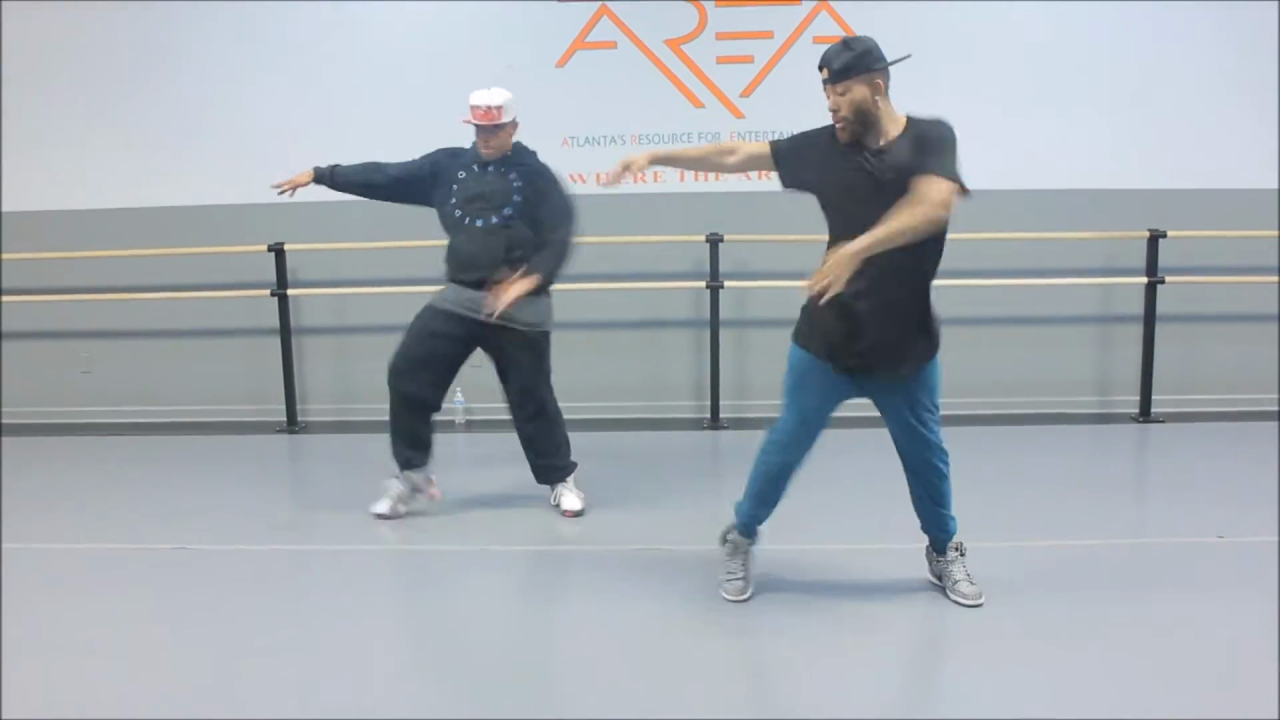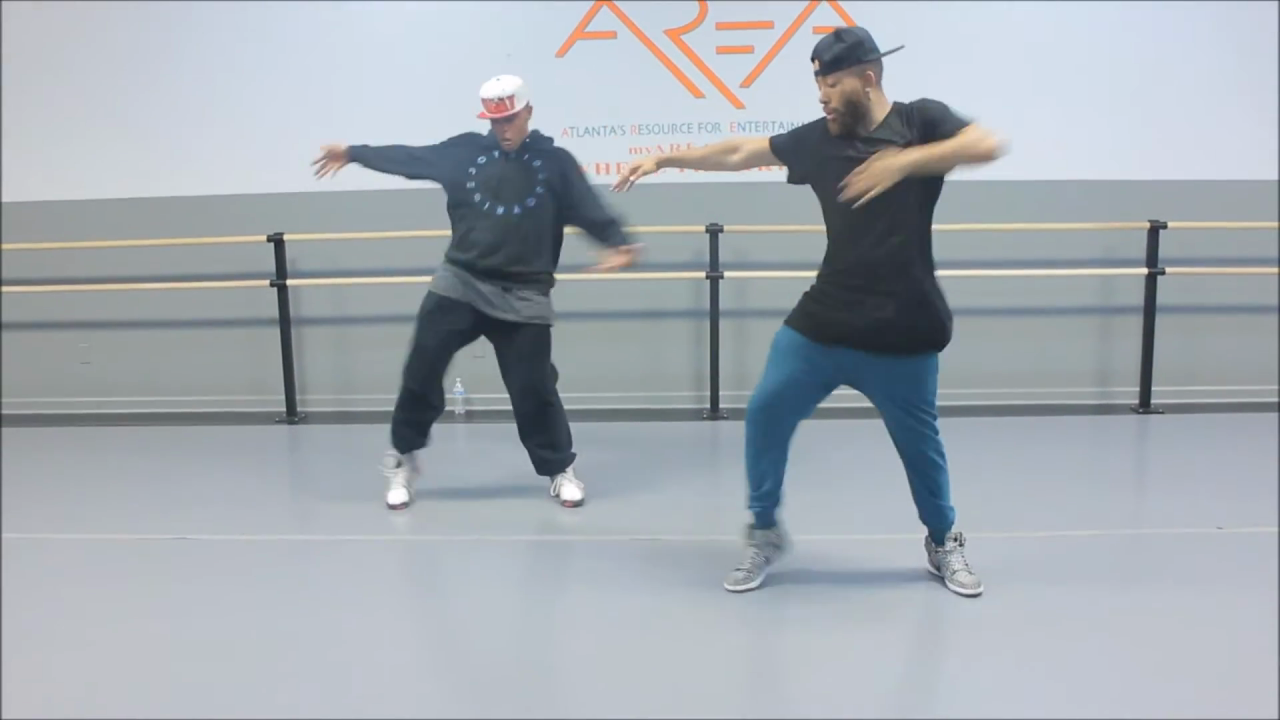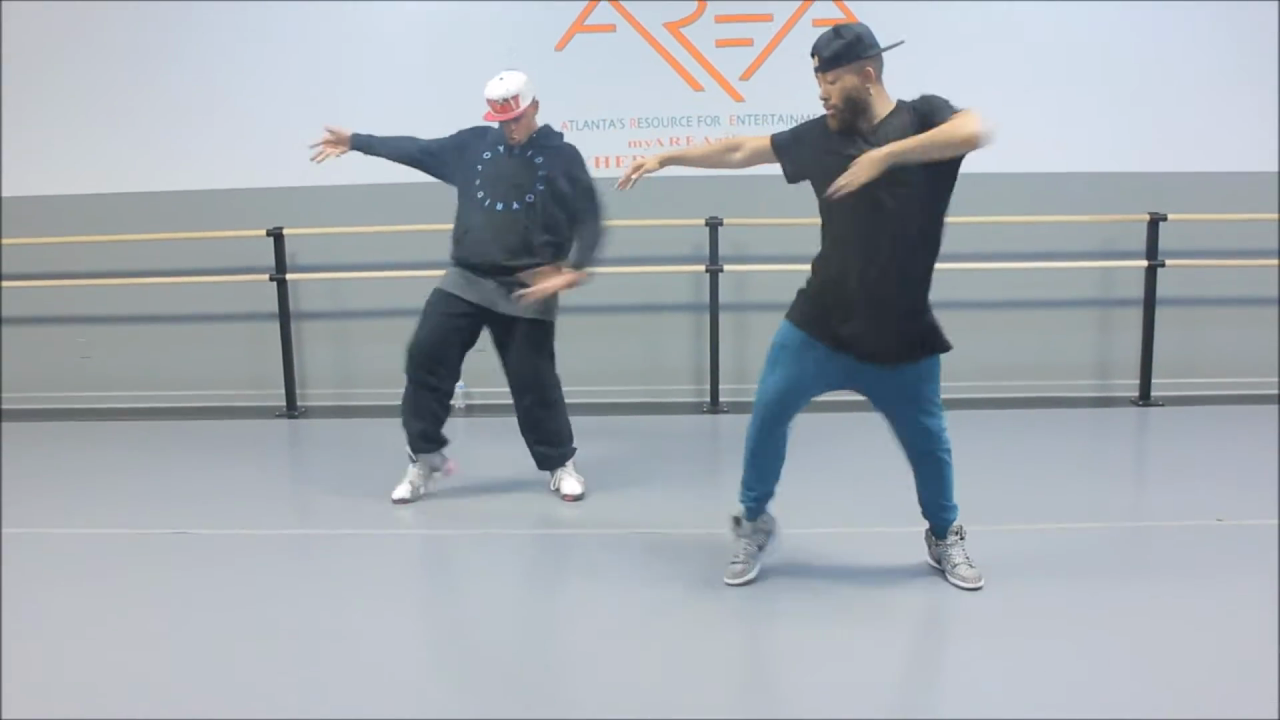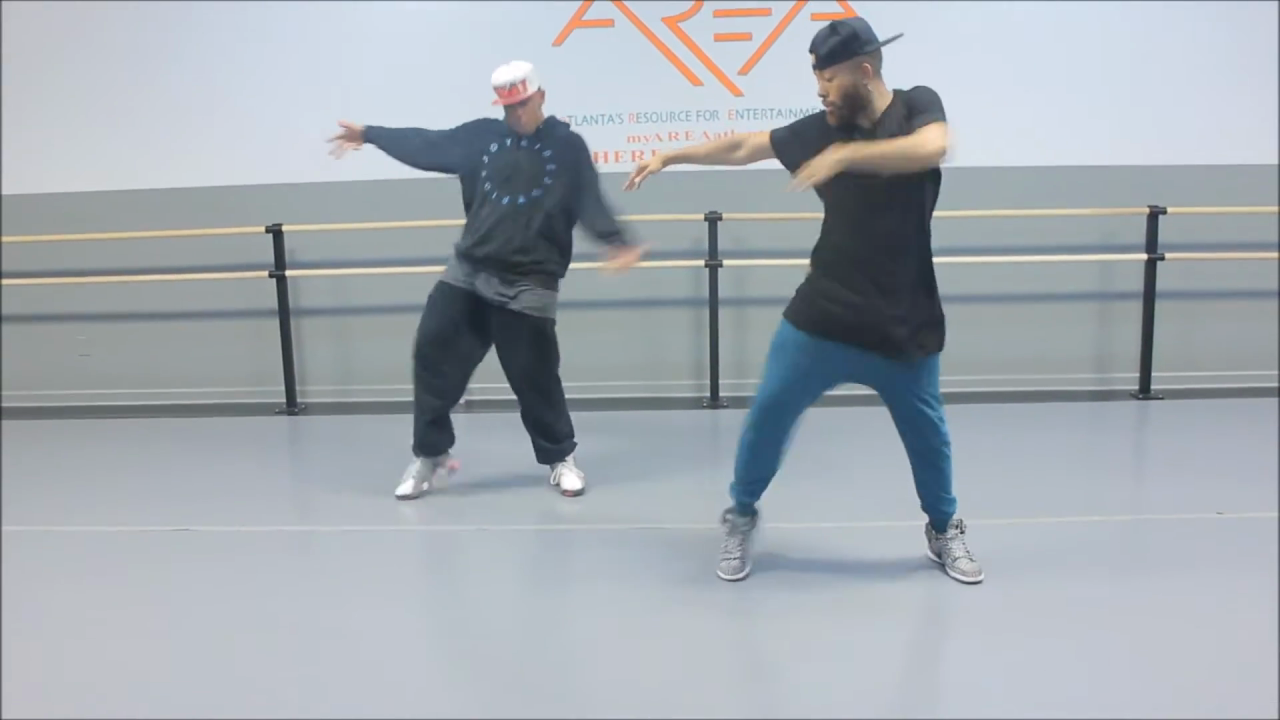
dt=0.2s
person 1, frame 1
left shoulder: (931, 137)
right shoulder: (822, 146)
left elbow: (934, 210)
right elbow: (736, 155)
left wrist: (857, 249)
right wrist: (657, 156)
left hip: (906, 335)
right hip: (830, 330)
left knee: (925, 451)
right knee: (791, 437)
left ankle: (944, 555)
right ankle: (739, 538)
person 1, frame 2
left shoulder: (921, 120)
right shoulder: (817, 139)
left elbow: (986, 145)
right elbow: (740, 152)
left wrist: (905, 159)
right wrist: (664, 158)
left hip: (902, 327)
right hip: (823, 320)
left knee: (921, 442)
right knee: (765, 411)
left ankle: (943, 545)
right ankle: (763, 532)
person 1, frame 3
left shoulder: (925, 116)
right shoulder: (820, 135)
left elbow: (975, 131)
right elbow: (741, 150)
left wrist: (887, 152)
right wrist: (666, 158)
left hip: (900, 323)
right hip: (823, 313)
left knee: (927, 437)
right knee: (770, 409)
left ankle: (944, 539)
right ankle: (753, 522)
person 1, frame 4
left shoulder: (917, 107)
right shoulder: (817, 129)
left elbow: (931, 148)
right elbow: (744, 145)
left wrist: (846, 153)
right wrist: (668, 156)
left hip: (903, 318)
right hip: (822, 310)
left knee: (926, 432)
right knee: (770, 408)
left ankle: (945, 532)
right ankle: (740, 518)
person 2, frame 1
left shoulder: (535, 175)
right shoulder: (449, 164)
left elbow: (559, 239)
right elbow: (386, 178)
left wrist: (531, 279)
right wrist: (320, 174)
left hip: (520, 305)
right hip: (458, 297)
left knee: (531, 396)
right knee: (408, 374)
left ankle: (561, 480)
right ankle: (412, 475)
person 2, frame 2
left shoulder: (555, 162)
right shoulder: (465, 149)
left elbow: (592, 213)
right elbow: (413, 158)
left wrist: (618, 245)
right wrist: (354, 153)
left hip: (521, 296)
right hip: (458, 283)
left knee: (532, 387)
right knee: (422, 368)
left ankle: (559, 469)
right ankle: (402, 459)
person 2, frame 3
left shoulder: (563, 157)
right shoulder: (476, 143)
left elbow: (588, 221)
right elbow: (421, 150)
left wrist: (575, 268)
right wrist: (358, 140)
left hip: (531, 289)
right hip: (465, 281)
left knee: (534, 382)
right knee: (426, 360)
left ankle: (560, 464)
right ankle: (426, 457)
person 2, frame 4
left shoulder: (567, 147)
right shoulder: (482, 135)
left elbow: (592, 202)
right elbow: (422, 143)
left wrist: (619, 242)
right wrist: (367, 134)
left hip: (528, 286)
right hip: (468, 275)
left knee: (535, 377)
right knee: (433, 355)
left ankle: (560, 458)
right ankle: (431, 455)
